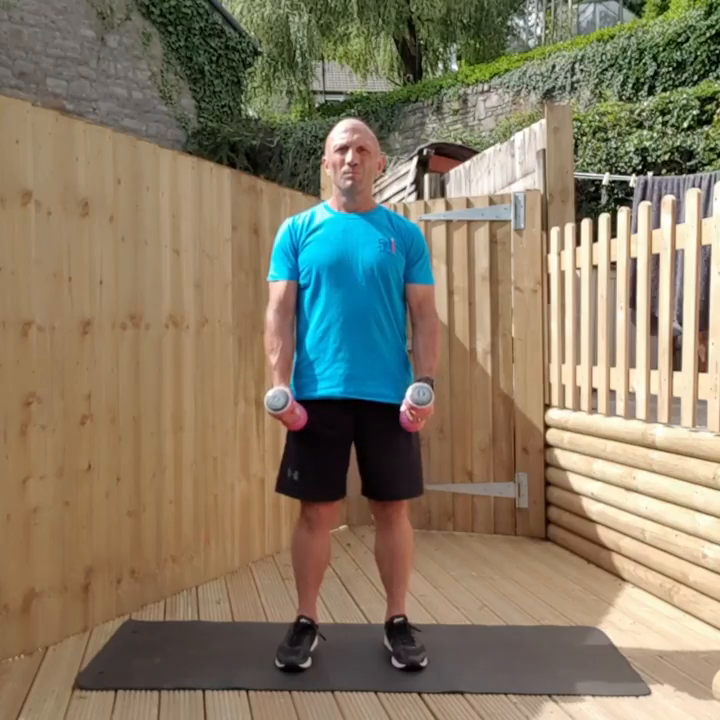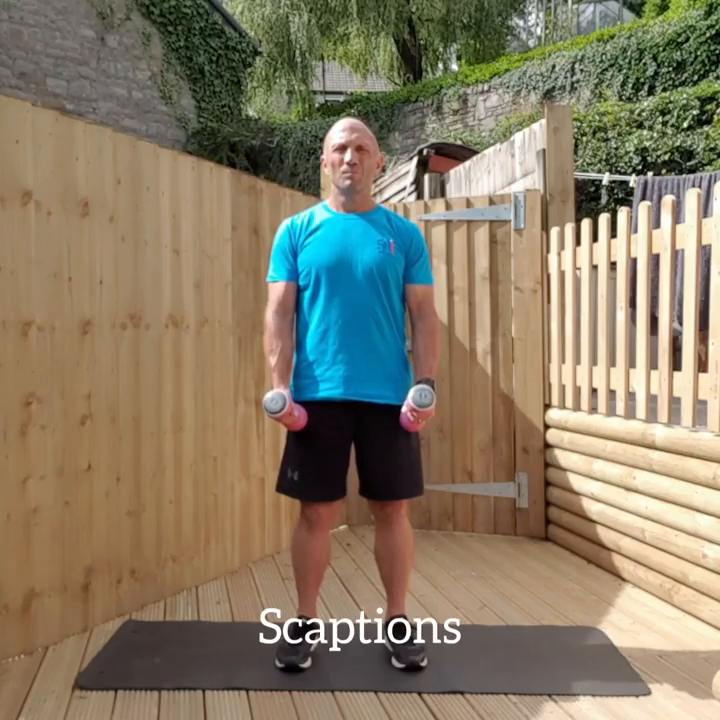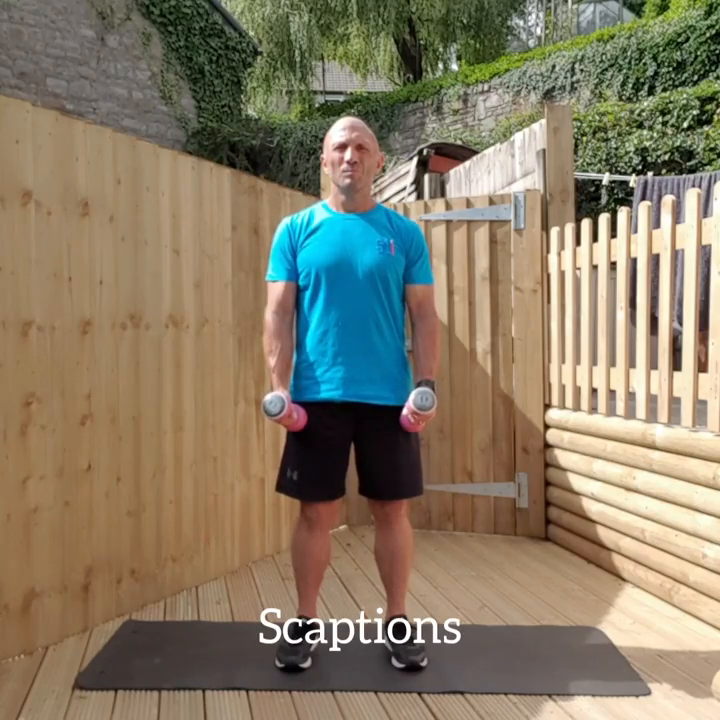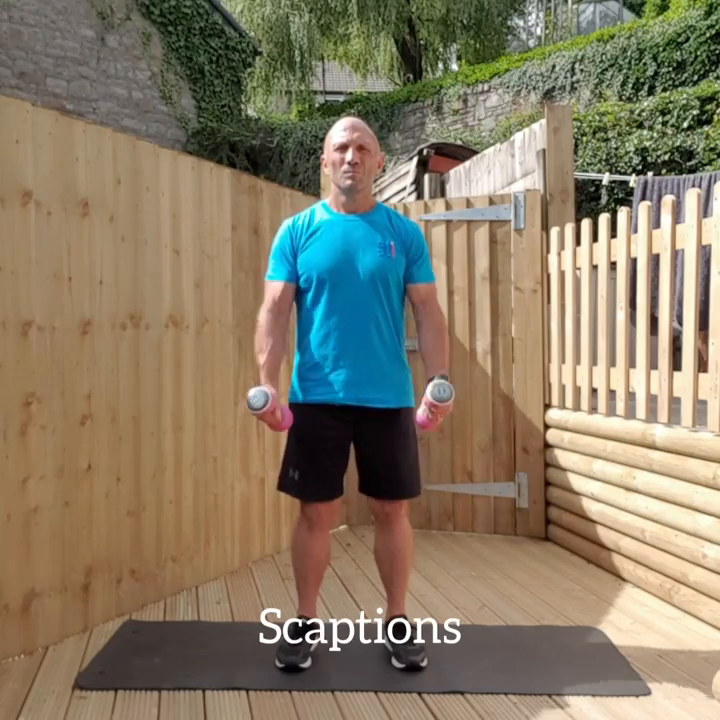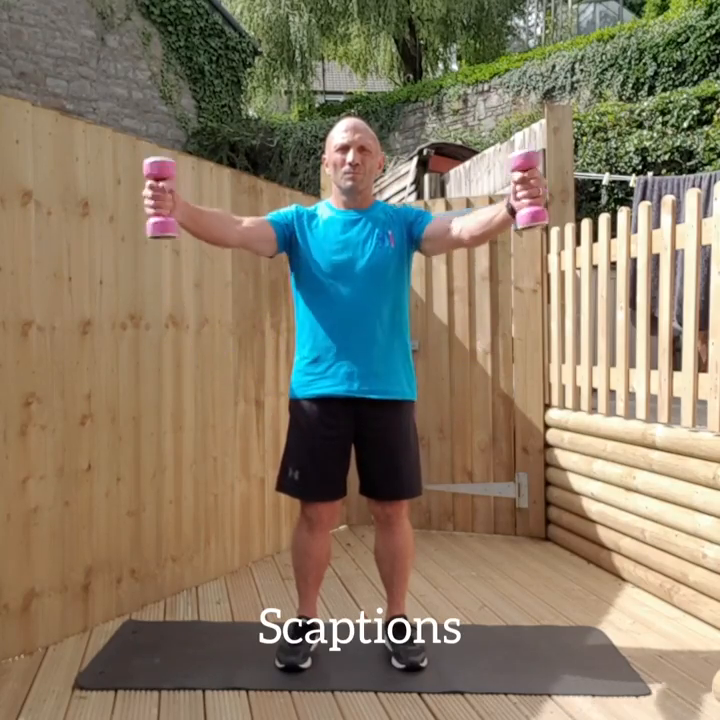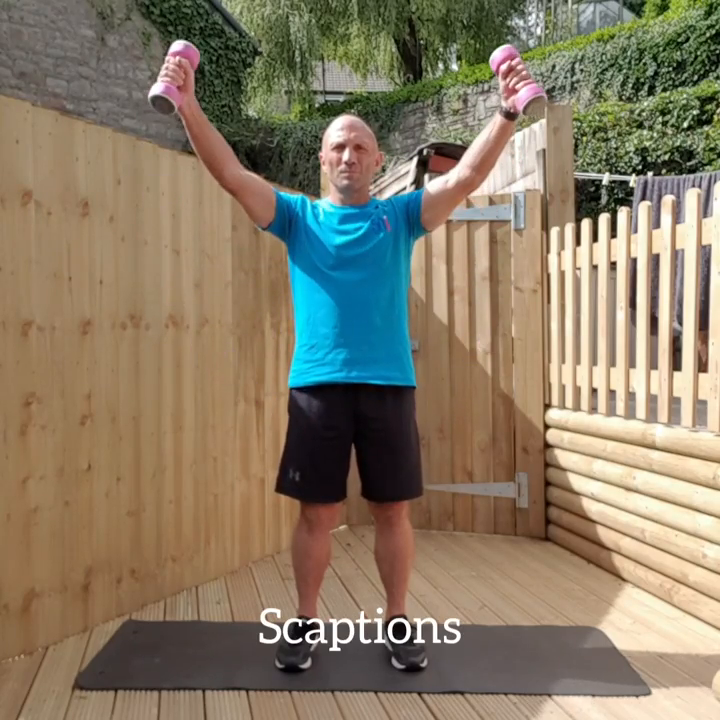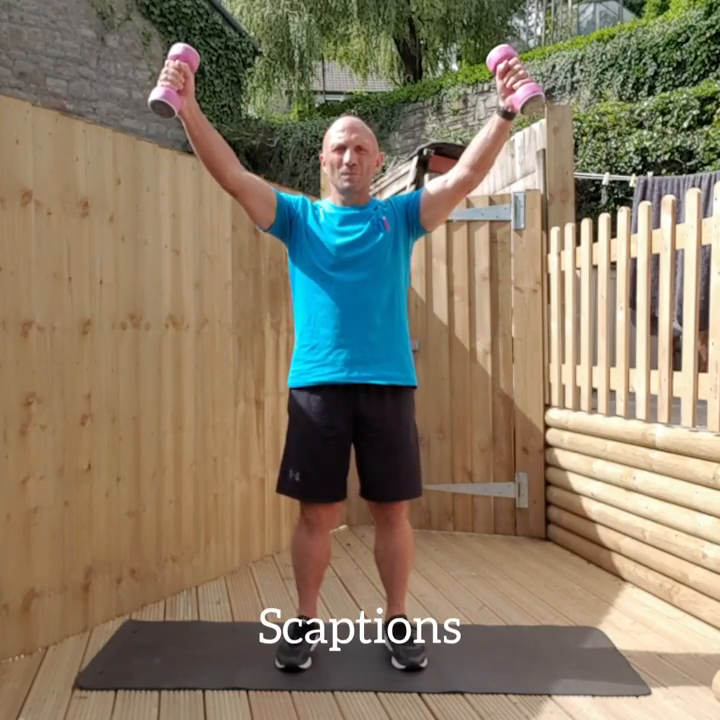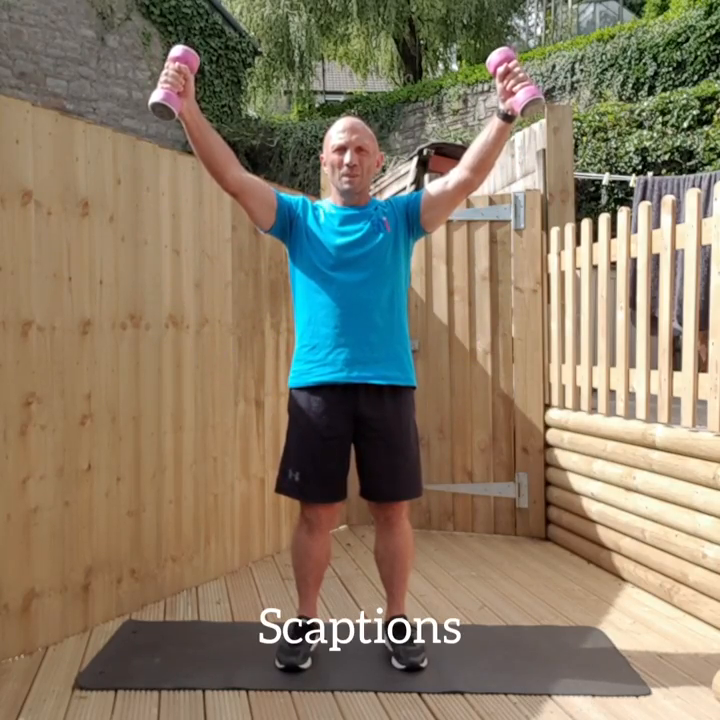
dt=0.4s
person 1, frame 1
left shoulder: (405, 234)
right shoulder: (297, 230)
left elbow: (424, 314)
right elbow: (280, 311)
left wrist: (424, 383)
right wrist: (280, 385)
left hip: (388, 395)
right hip: (318, 394)
left knee: (392, 510)
right knee: (316, 512)
left ankle: (397, 620)
right ankle: (306, 621)
person 1, frame 2
left shoulder: (404, 234)
right shoulder: (296, 231)
left elbow: (423, 315)
right elbow: (279, 313)
left wrist: (425, 384)
right wrist: (279, 386)
left hip: (389, 396)
right hip: (318, 396)
left knee: (392, 510)
right knee: (316, 512)
left ankle: (397, 622)
right ankle: (306, 621)
person 1, frame 3
left shoulder: (404, 233)
right shoulder: (295, 230)
left elbow: (423, 315)
right elbow: (279, 313)
left wrist: (426, 386)
right wrist: (279, 387)
left hip: (388, 397)
right hip: (317, 396)
left knee: (392, 510)
right knee: (316, 512)
left ankle: (397, 621)
right ankle: (305, 621)
person 1, frame 4
left shoulder: (404, 233)
right shoulder: (297, 231)
left elbow: (428, 312)
right elbow: (274, 311)
left wrist: (439, 381)
right wrist: (267, 383)
left hip: (389, 397)
right hip: (317, 397)
left knee: (392, 511)
right knee: (316, 512)
left ankle: (397, 620)
right ankle: (306, 621)
person 1, frame 5
left shoulder: (403, 221)
right shoulder: (299, 223)
left elbow: (461, 231)
right elbow: (239, 232)
left wrist: (509, 209)
right wrist: (182, 212)
left hip: (389, 392)
right hip: (317, 391)
left knee: (393, 511)
right knee: (316, 512)
left ankle: (397, 622)
right ankle: (305, 622)
person 1, frame 6
left shoulder: (401, 215)
right shoulder: (297, 216)
left elbow: (465, 176)
right elbow: (231, 174)
left wrist: (507, 112)
right wrist: (187, 106)
left hip: (389, 385)
right hip: (316, 385)
left knee: (393, 511)
right knee: (317, 513)
left ankle: (397, 621)
right ankle: (305, 622)
person 1, frame 7
left shoulder: (400, 216)
right shoulder: (297, 217)
left elbow: (464, 176)
right elbow: (234, 177)
left wrist: (503, 112)
right wrist: (189, 109)
left hip: (389, 384)
right hip: (316, 385)
left knee: (393, 510)
right knee: (316, 512)
left ankle: (397, 621)
right ankle: (306, 621)
person 1, frame 8
left shoulder: (400, 216)
right shoulder: (297, 217)
left elbow: (465, 177)
right elbow: (233, 177)
left wrist: (504, 114)
right wrist: (188, 110)
left hip: (389, 384)
right hip: (316, 385)
left knee: (393, 511)
right knee: (316, 513)
left ankle: (397, 621)
right ankle: (305, 622)
